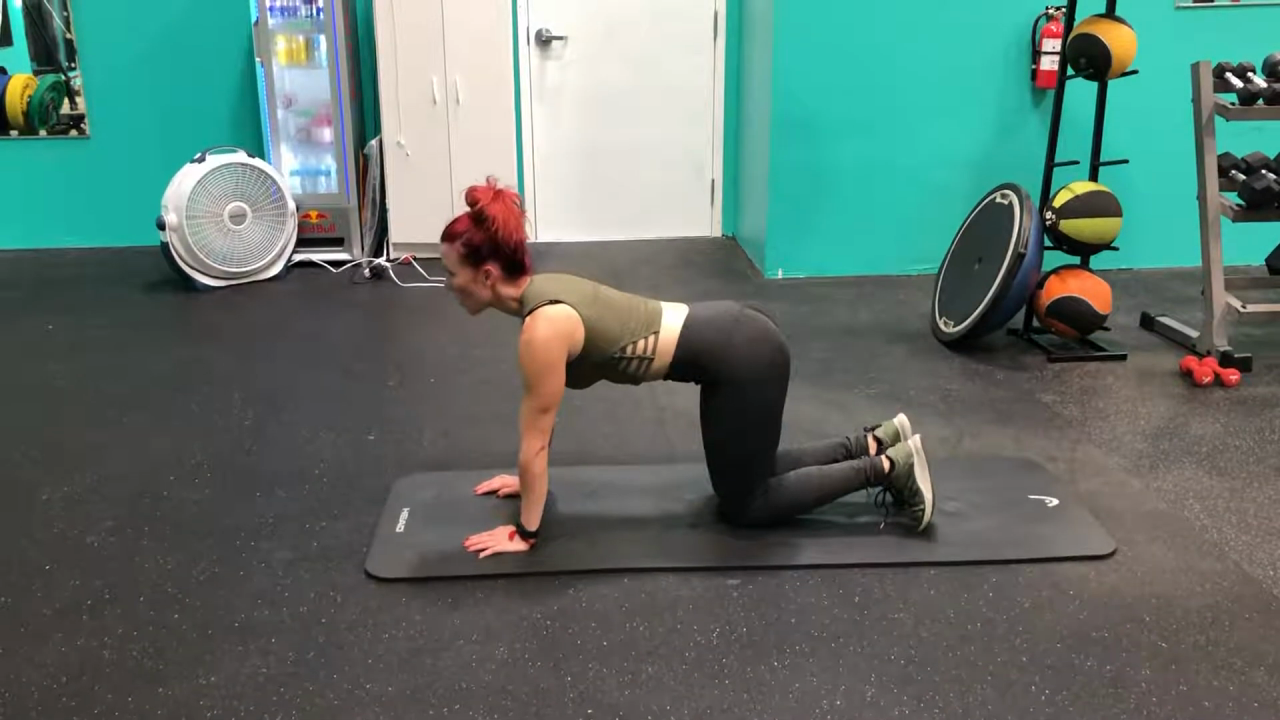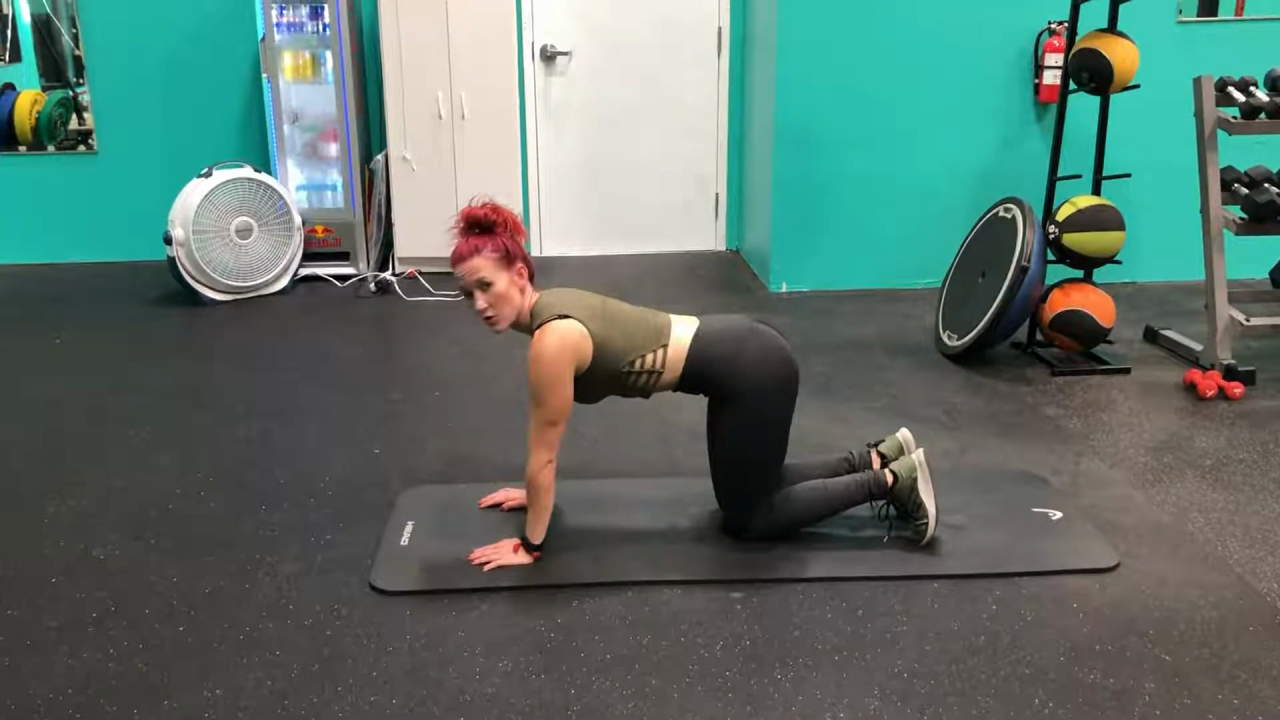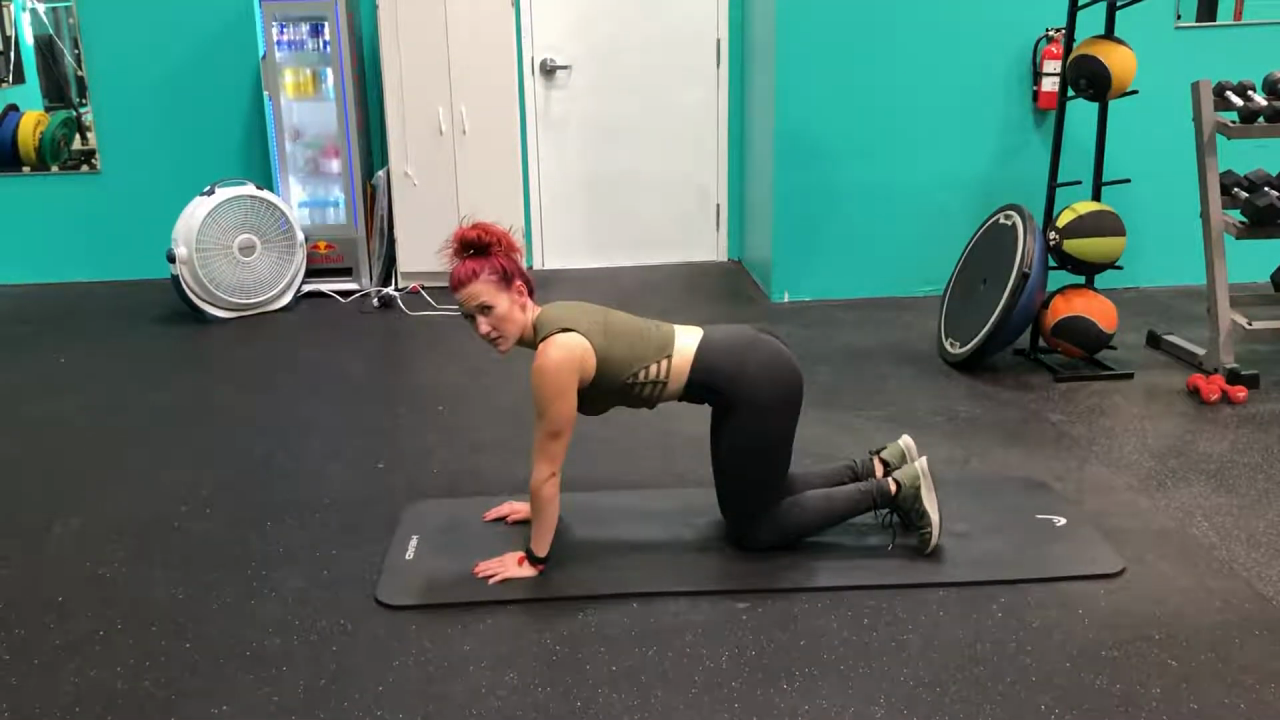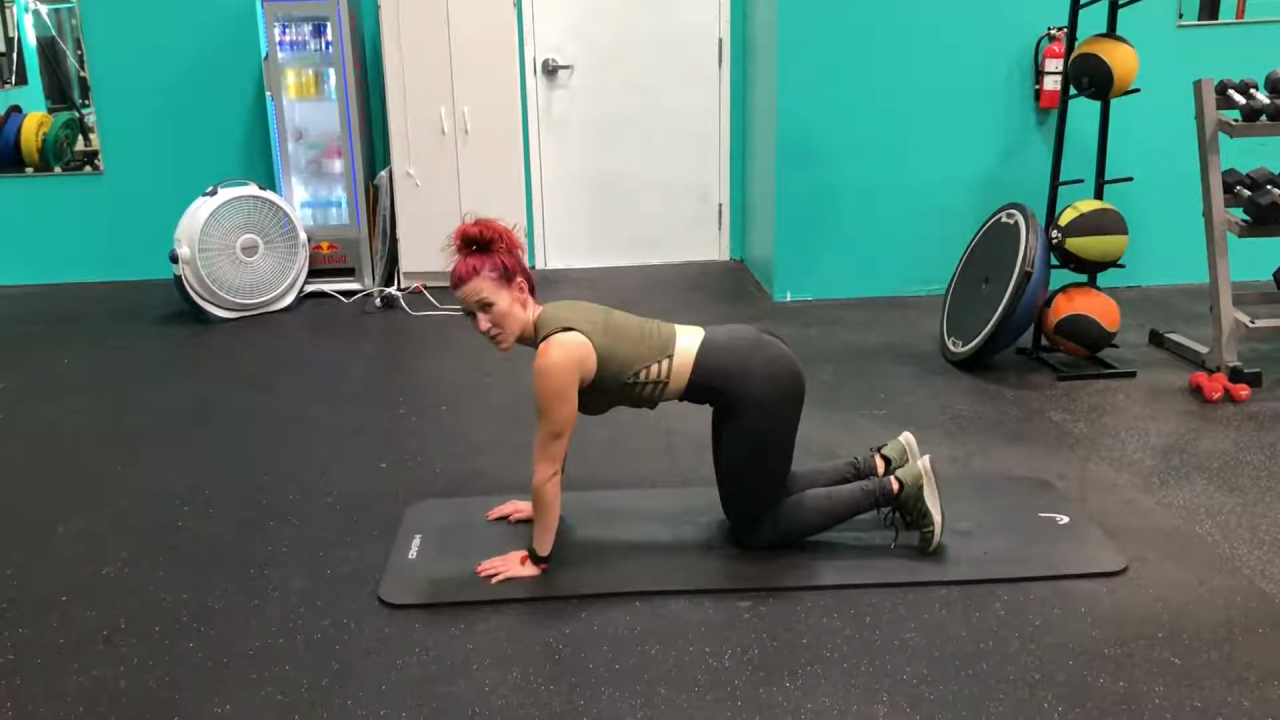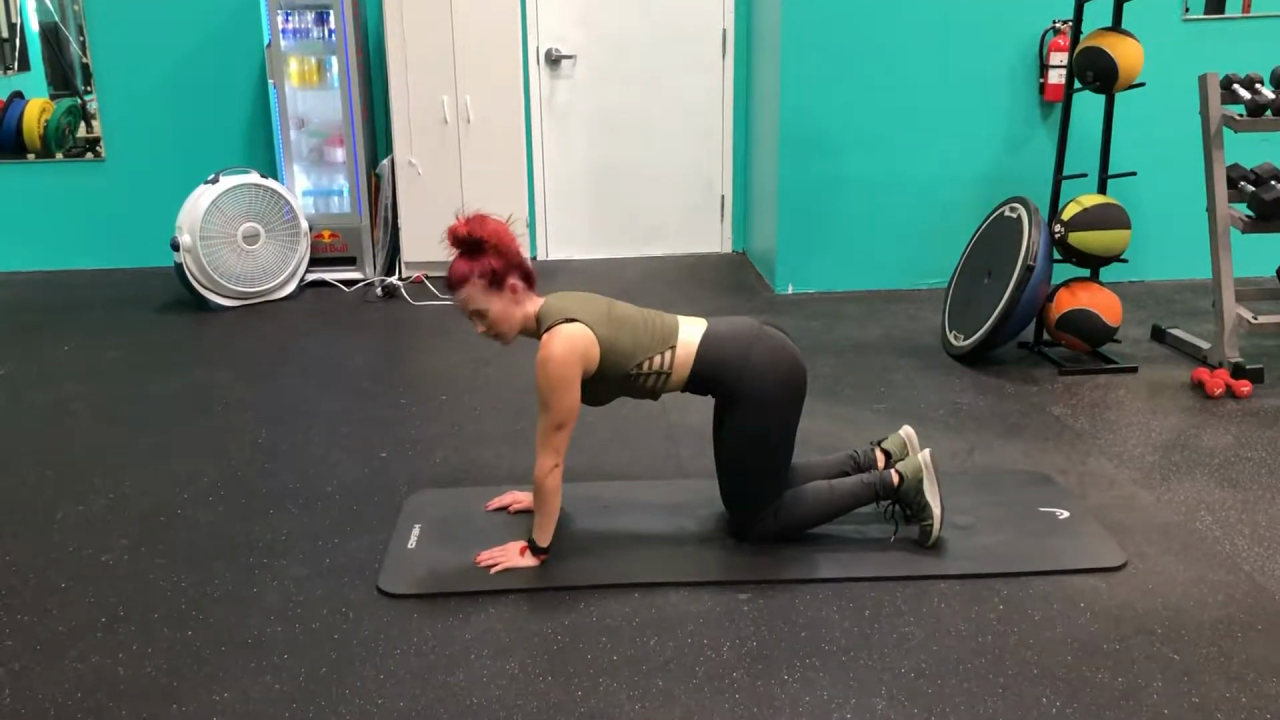
dt=1s
person 1, frame 1
left shoulder: (542, 328)
right shoulder: (540, 292)
left elbow: (535, 438)
left wrist: (525, 533)
right wrist: (529, 477)
left hip: (742, 357)
right hip: (732, 336)
left knee: (745, 505)
right knee: (745, 474)
left ankle: (888, 467)
right ankle: (875, 442)
person 1, frame 2
left shoulder: (552, 340)
right shoulder: (549, 309)
left elbow: (544, 452)
left wrist: (529, 546)
right wrist: (535, 492)
left hip: (752, 370)
right hip: (738, 350)
left knee: (747, 519)
right knee: (748, 487)
left ankle: (890, 481)
right ankle: (878, 457)
person 1, frame 3
left shoulder: (555, 354)
right shoulder: (552, 321)
left elbow: (548, 466)
left wrist: (534, 559)
right wrist: (538, 505)
left hip: (757, 379)
right hip: (742, 361)
left knee: (752, 529)
right knee: (753, 496)
left ankle: (894, 488)
right ankle: (880, 465)
person 1, frame 4
left shoulder: (555, 353)
right shoulder: (553, 321)
left elbow: (548, 464)
right elbow: (555, 451)
left wrist: (537, 558)
right wrist: (540, 504)
left hip: (757, 381)
right hip: (742, 359)
left knee: (753, 529)
right knee: (754, 495)
left ankle: (896, 487)
right ankle: (881, 463)
person 1, frame 5
left shoulder: (559, 345)
right shoulder: (556, 311)
left elbow: (551, 456)
left wrist: (537, 548)
right wrist: (541, 495)
left hip: (760, 372)
right hip: (745, 352)
left knee: (754, 521)
right knee: (754, 488)
left ankle: (897, 480)
right ankle: (881, 456)
